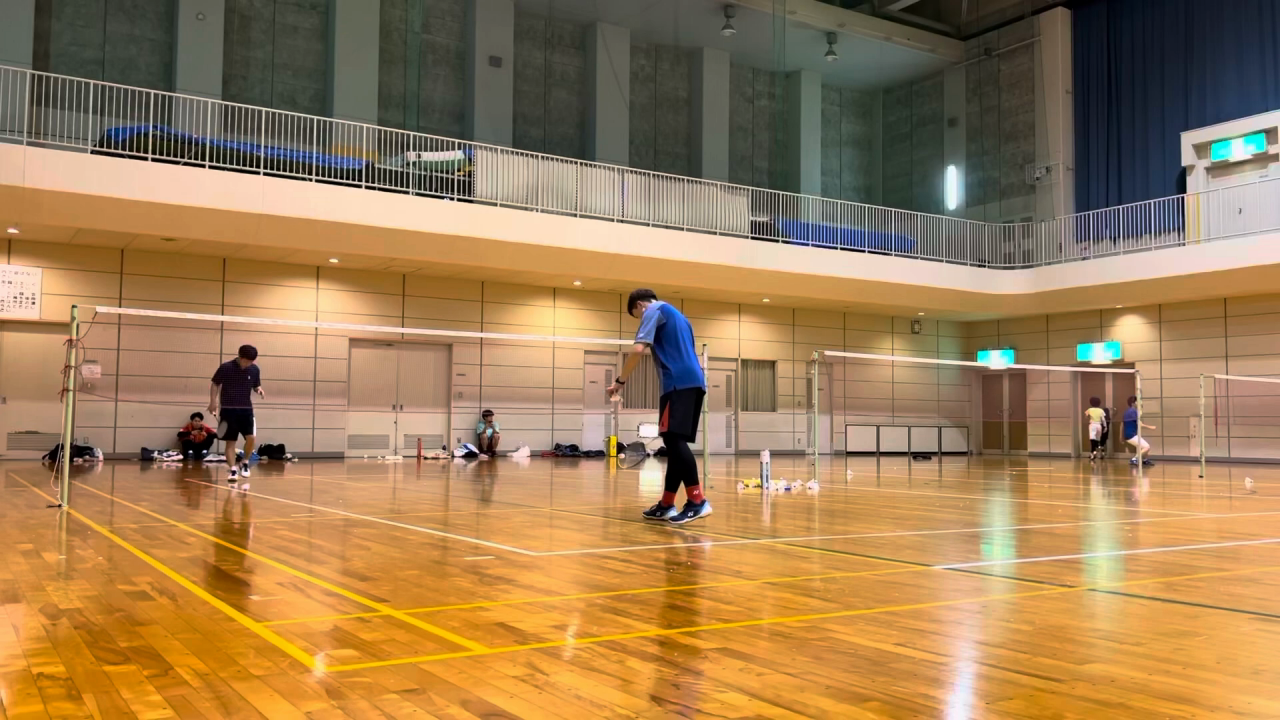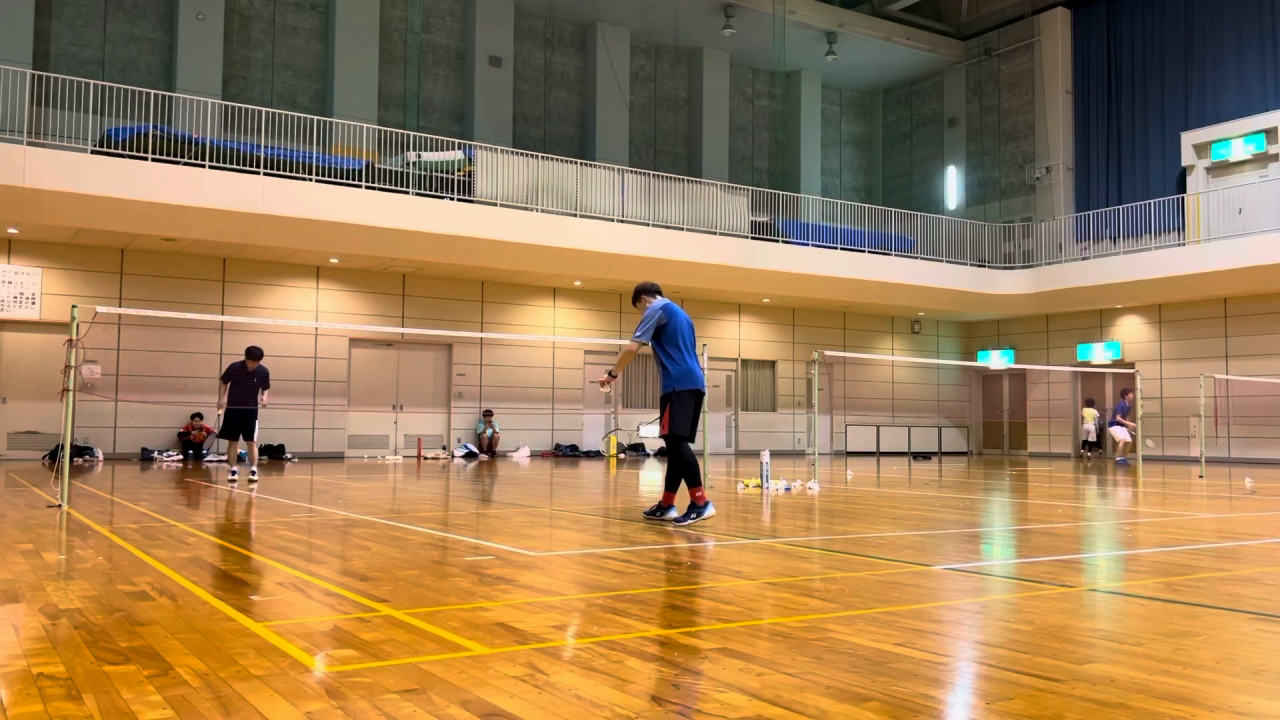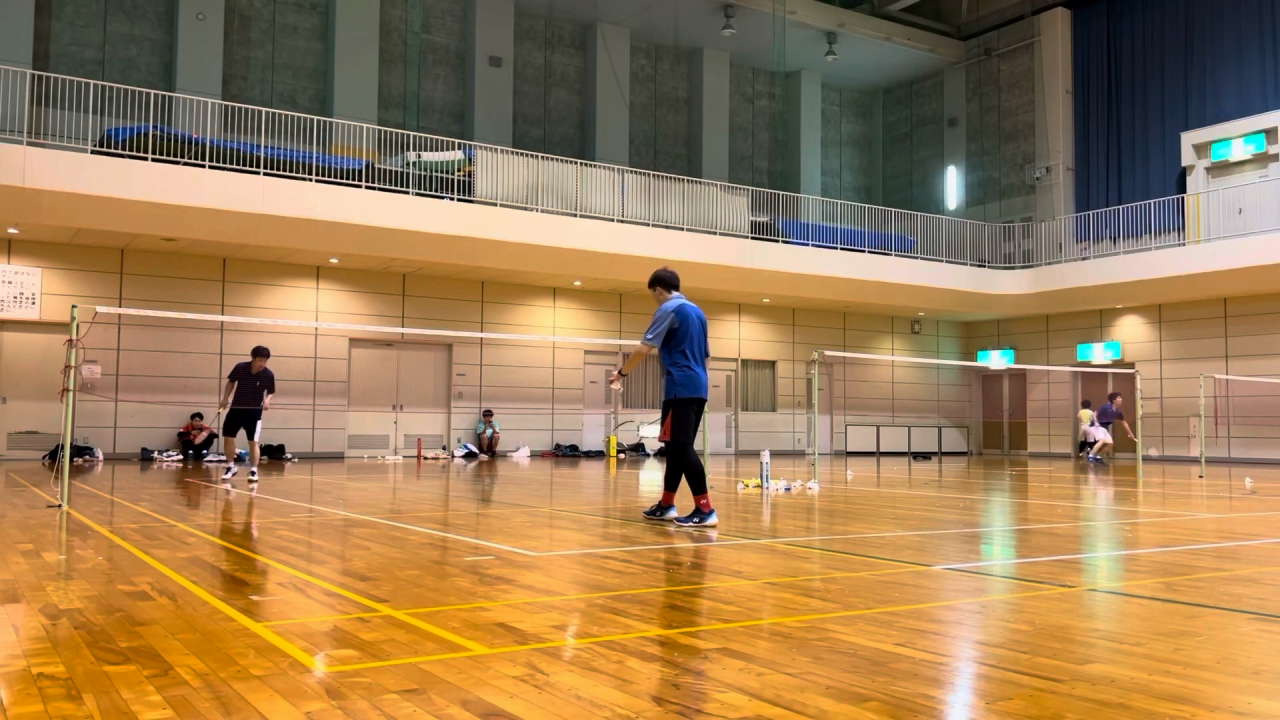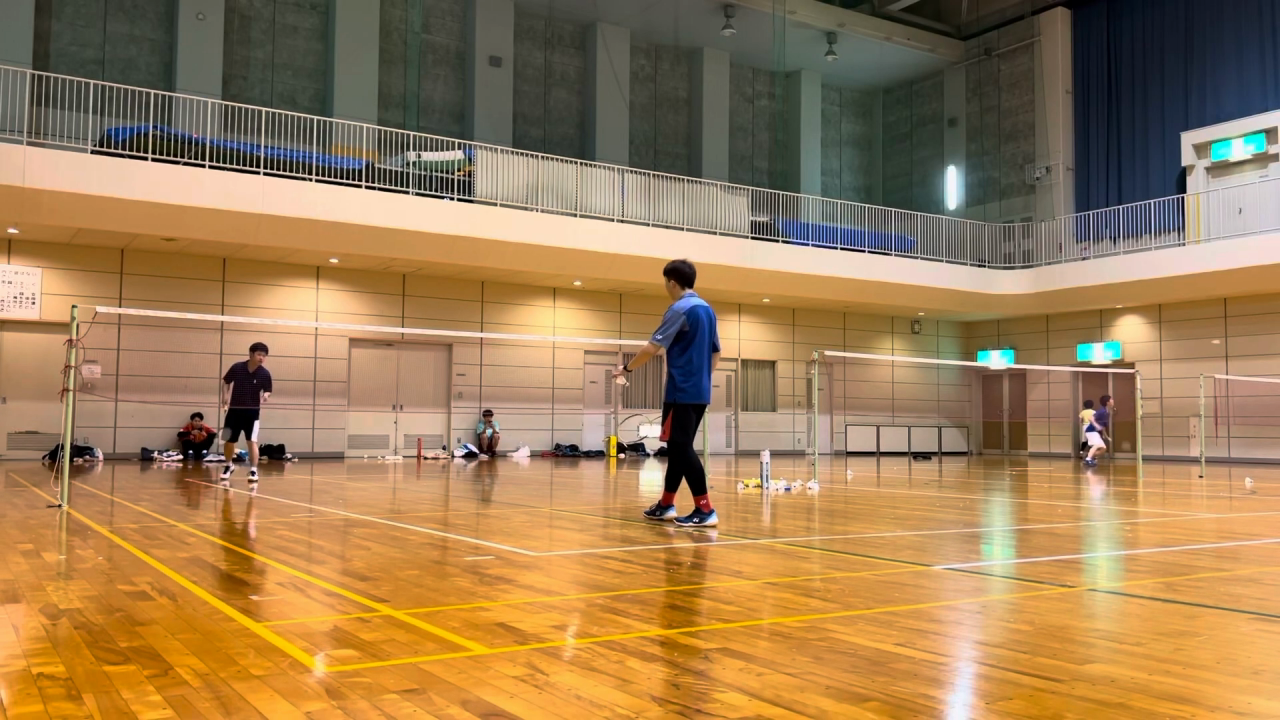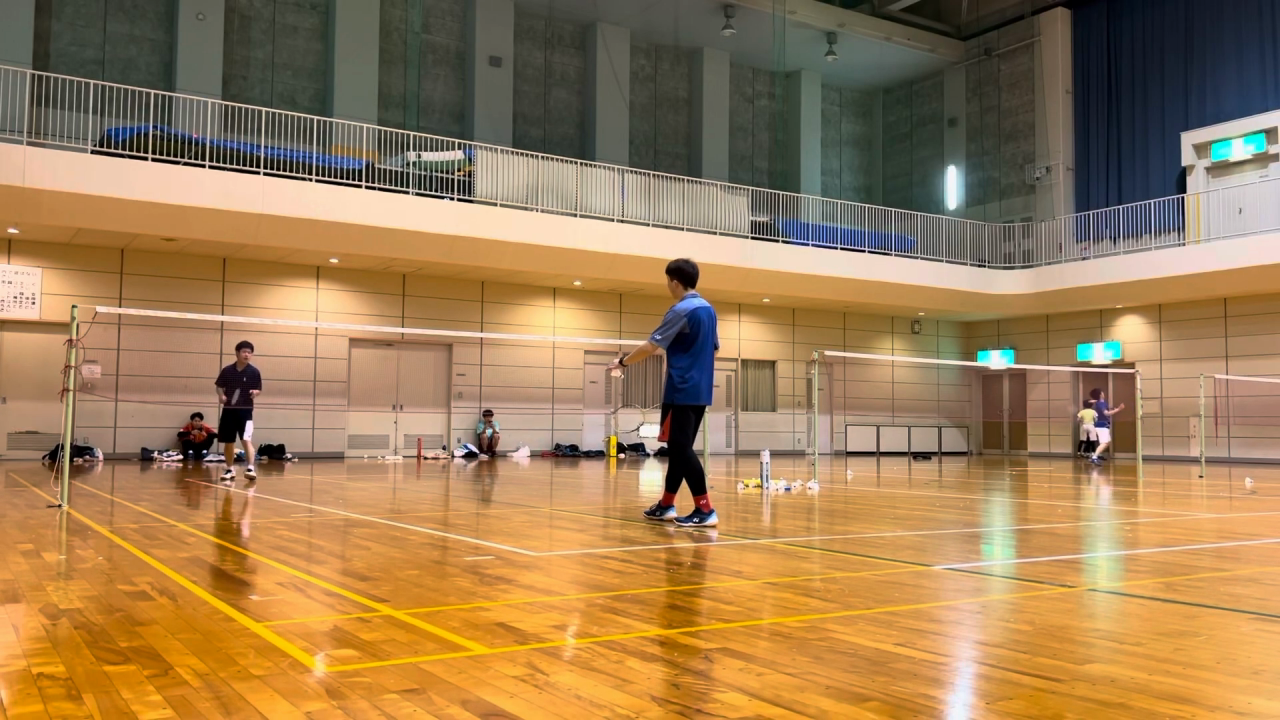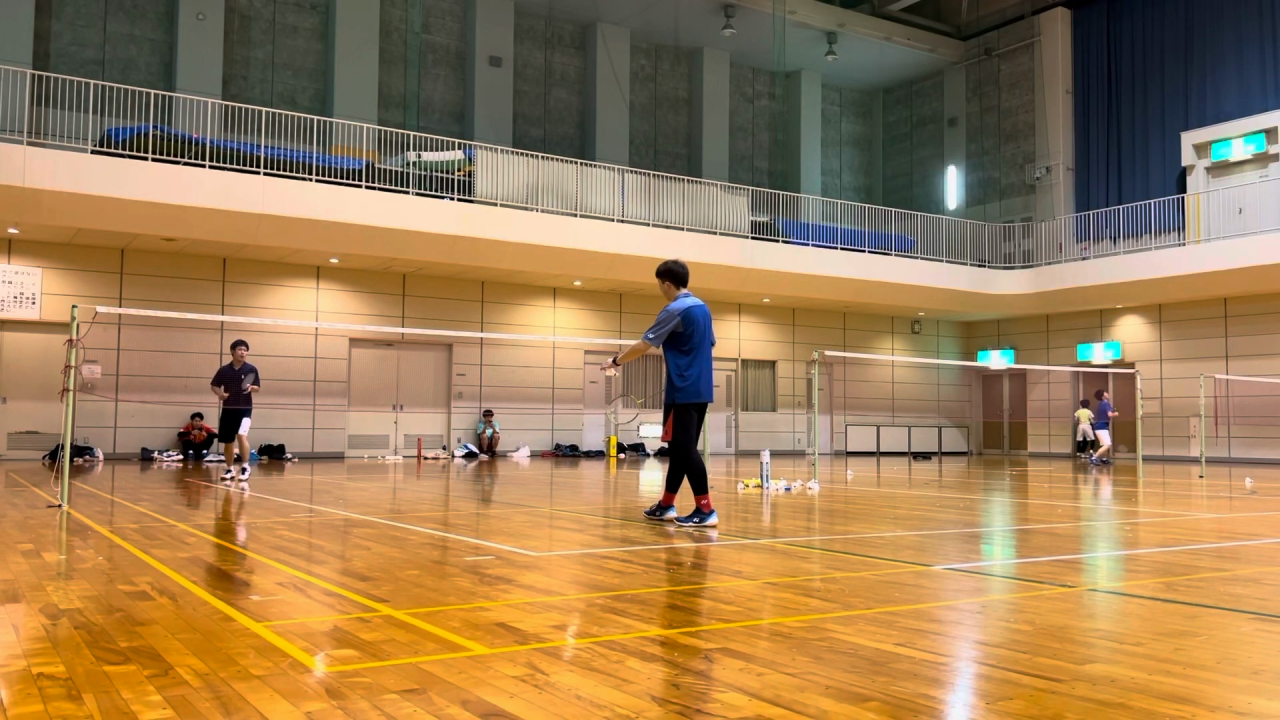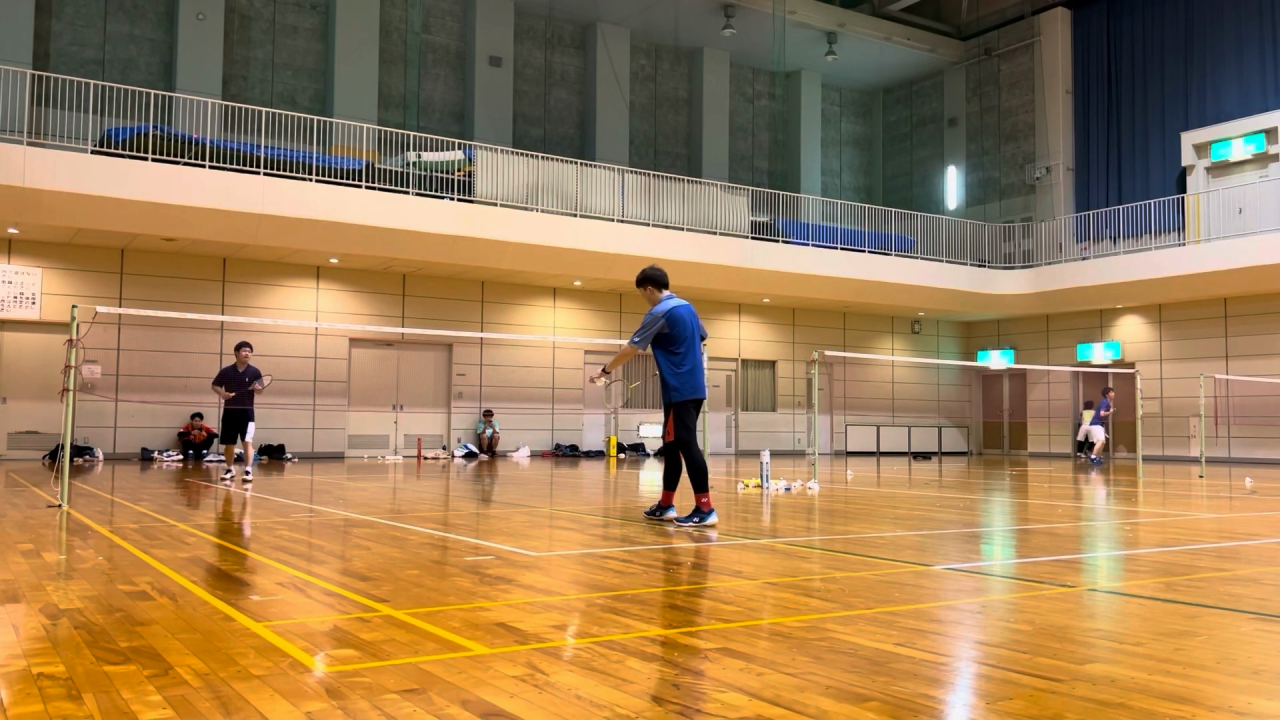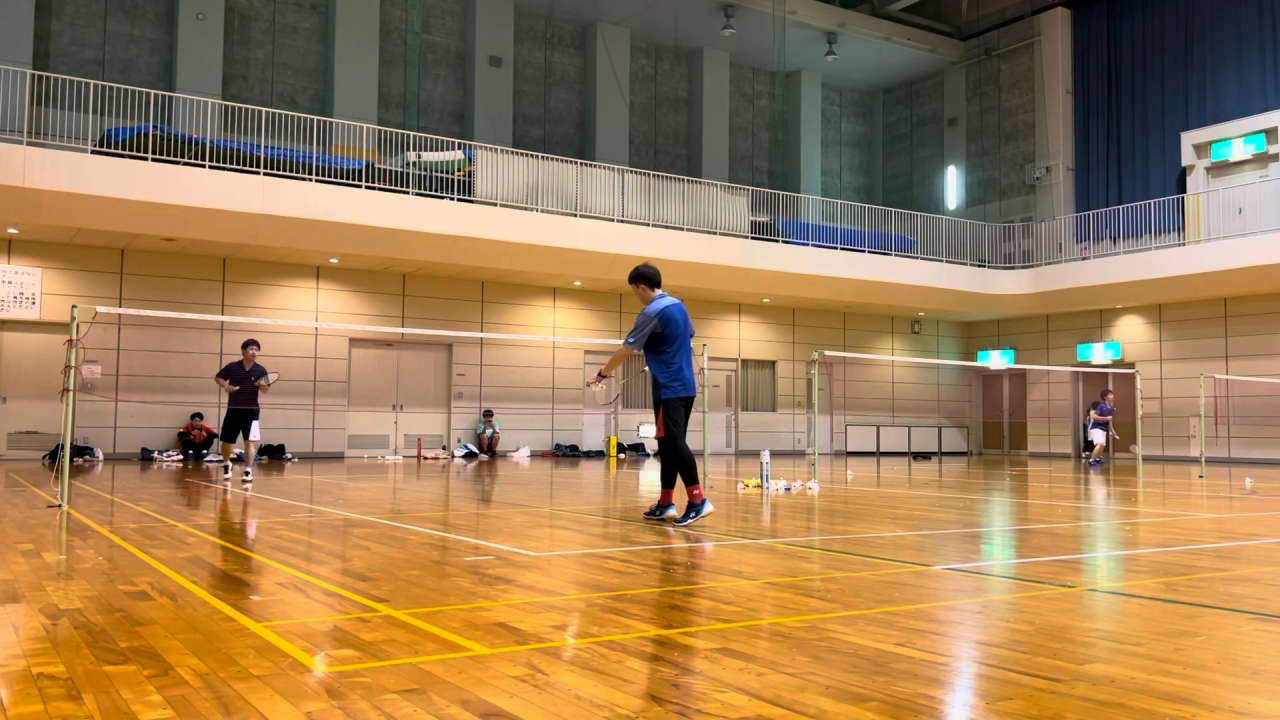
dt=0.3s
person 1, frame 1
left shoulder: (655, 310)
right shoulder: (677, 316)
left elbow: (639, 348)
left wrist: (620, 380)
left hip: (679, 382)
right hip: (693, 382)
left knee: (675, 440)
right knee: (676, 442)
left ankle: (697, 501)
right ankle: (667, 504)
person 1, frame 2
left shoulder: (657, 309)
right shoulder: (681, 314)
left elbow: (633, 347)
left wrist: (612, 374)
left hip: (679, 384)
right hip: (693, 383)
left knee: (676, 442)
right knee: (676, 443)
left ankle: (700, 502)
right ankle: (667, 505)
person 1, frame 3
left shoulder: (669, 309)
right shoulder: (697, 311)
left elbow: (645, 348)
left wrist: (621, 372)
left hip: (681, 388)
right hip: (698, 388)
left knee: (681, 447)
right knee: (676, 446)
left ankle: (705, 510)
right ankle: (666, 505)
person 1, frame 4
left shoulder: (680, 309)
right shoulder: (707, 310)
left elbow: (652, 348)
right elbow: (716, 352)
left wrist: (627, 368)
left hip: (682, 391)
right hip: (699, 391)
left knee: (682, 448)
right knee: (677, 447)
left ankle: (705, 510)
right ankle: (666, 505)
person 1, frame 5
left shoulder: (681, 311)
right shoulder: (708, 309)
left elbow: (651, 346)
right elbow: (714, 349)
left wrist: (622, 362)
left hip: (682, 392)
right hip: (700, 390)
left knee: (681, 448)
right knee: (679, 447)
left ankle: (705, 510)
right ankle: (666, 505)
person 1, frame 6
left shoulder: (675, 310)
right shoulder: (702, 308)
left elbow: (643, 345)
left wrist: (616, 361)
left hip: (683, 391)
right hip: (700, 390)
left knee: (684, 448)
right knee: (680, 447)
left ankle: (706, 510)
right ankle: (666, 505)
person 1, frame 7
left shoulder: (660, 313)
right shoulder: (688, 307)
left elbow: (631, 349)
right elbow: (701, 337)
left wrist: (605, 370)
left hip: (679, 390)
right hip: (694, 387)
left knee: (686, 445)
right knee: (672, 445)
left ankle: (705, 509)
right ankle: (666, 505)
person 1, frame 8
left shoulder: (652, 312)
right shoulder: (678, 306)
left elbow: (625, 350)
left wrist: (601, 375)
left hip: (669, 388)
right hip: (684, 385)
left knee: (674, 442)
right knee: (667, 443)
left ankle: (698, 500)
right ankle: (666, 503)
